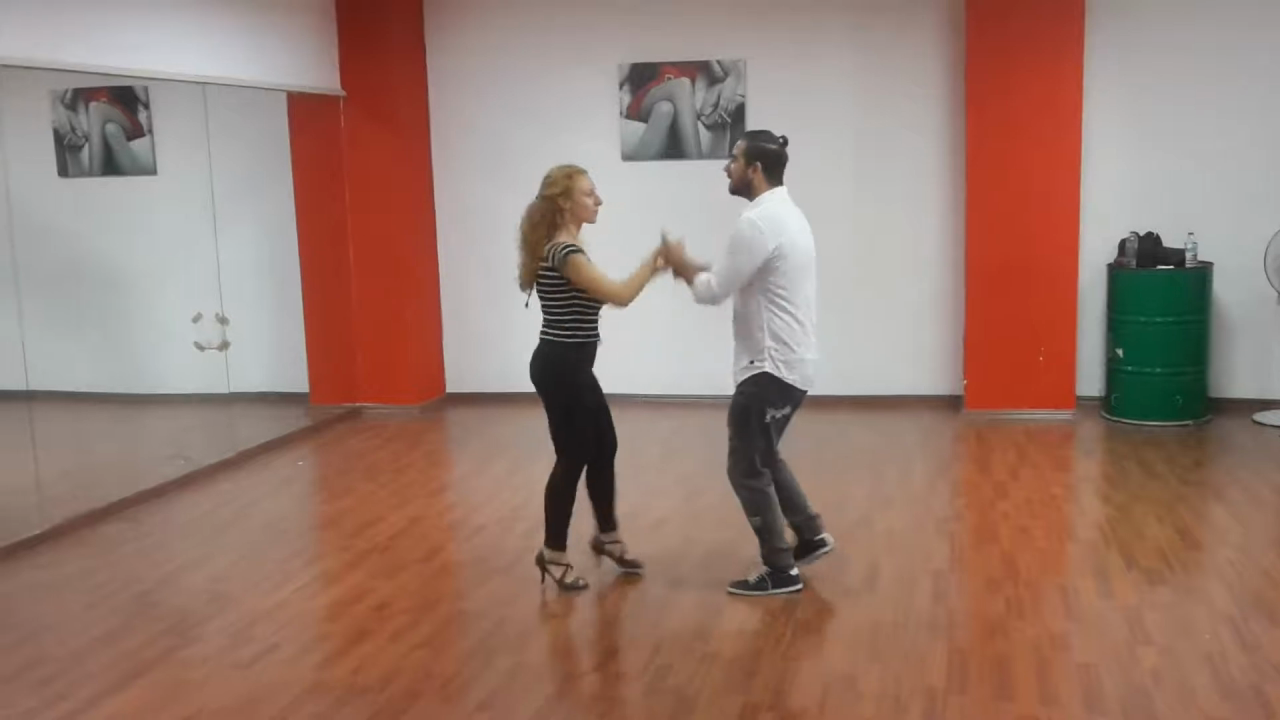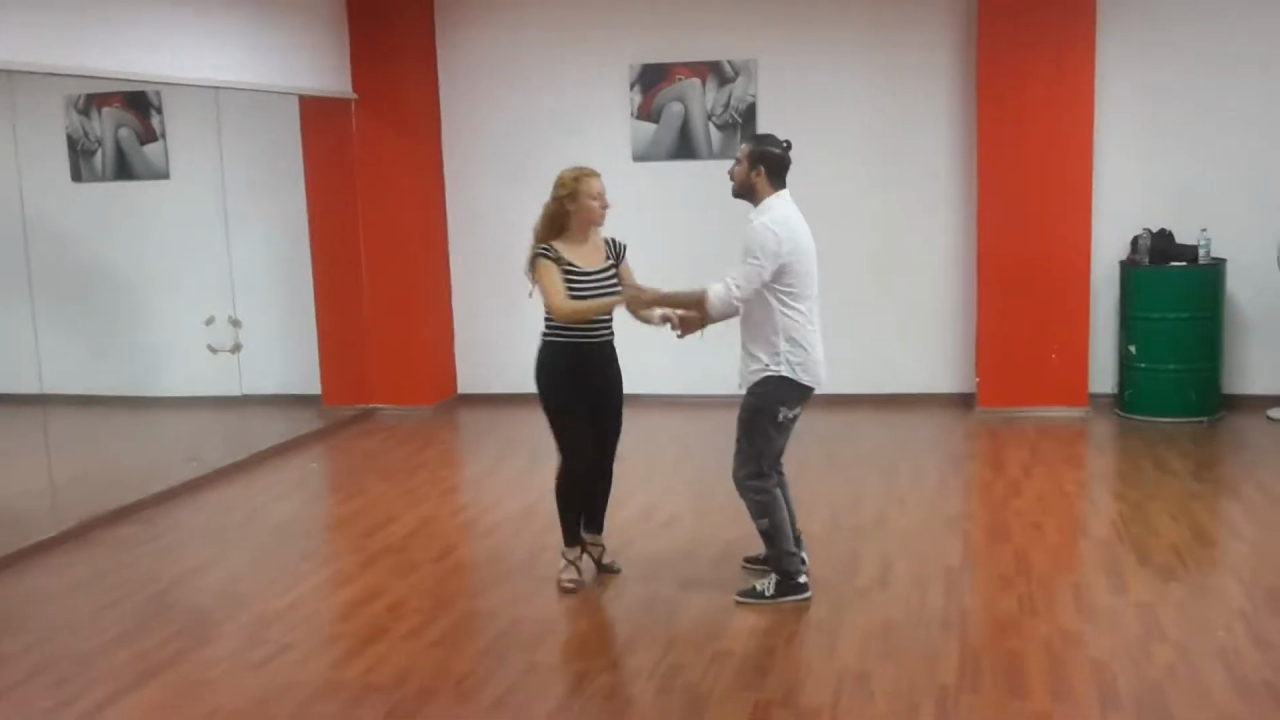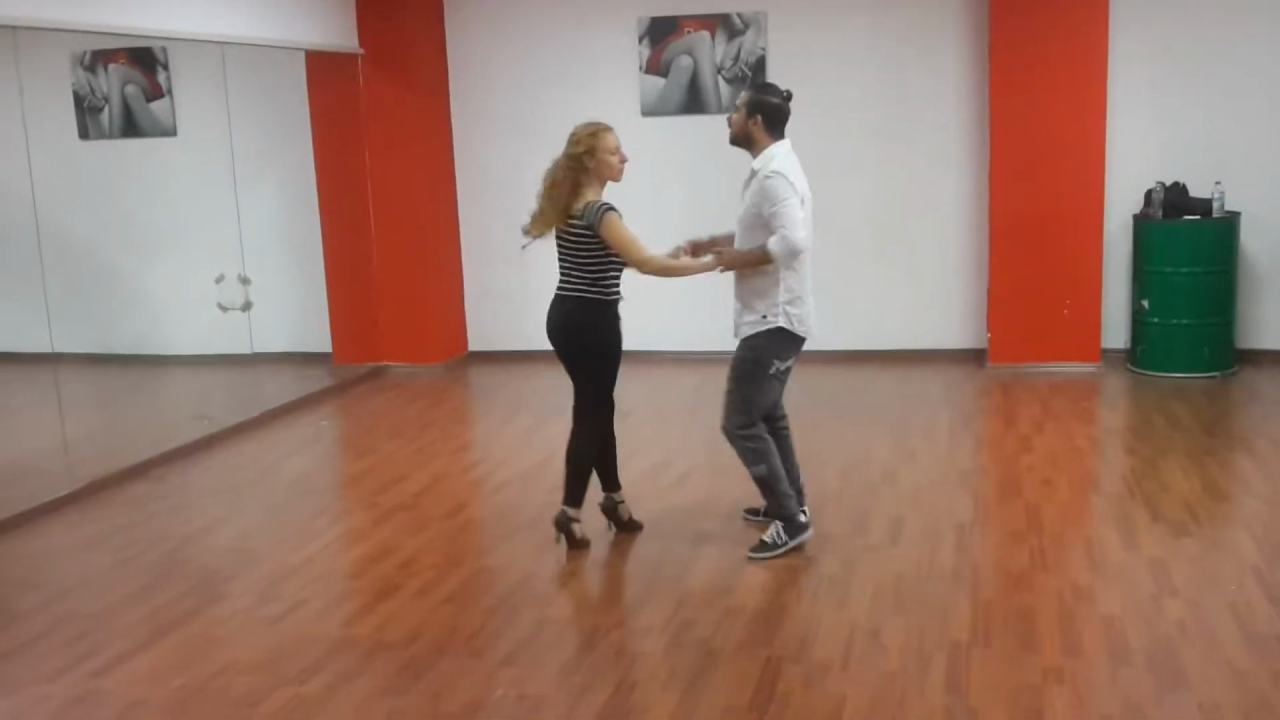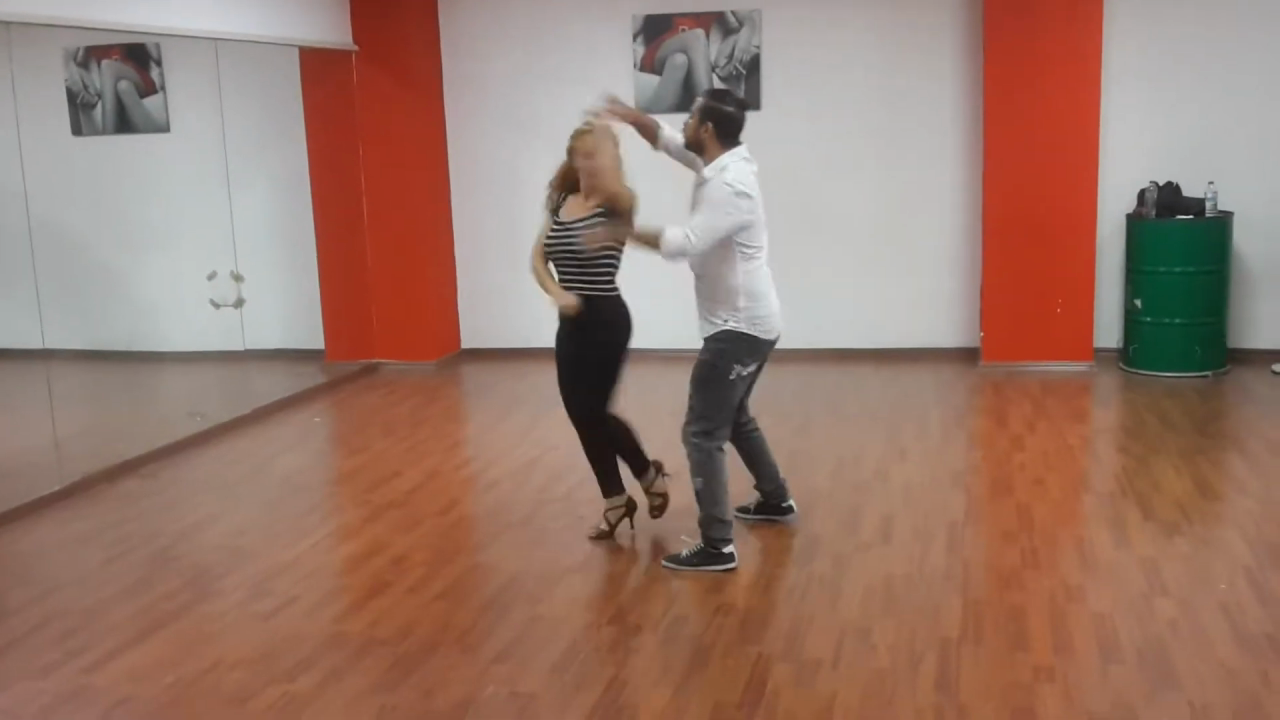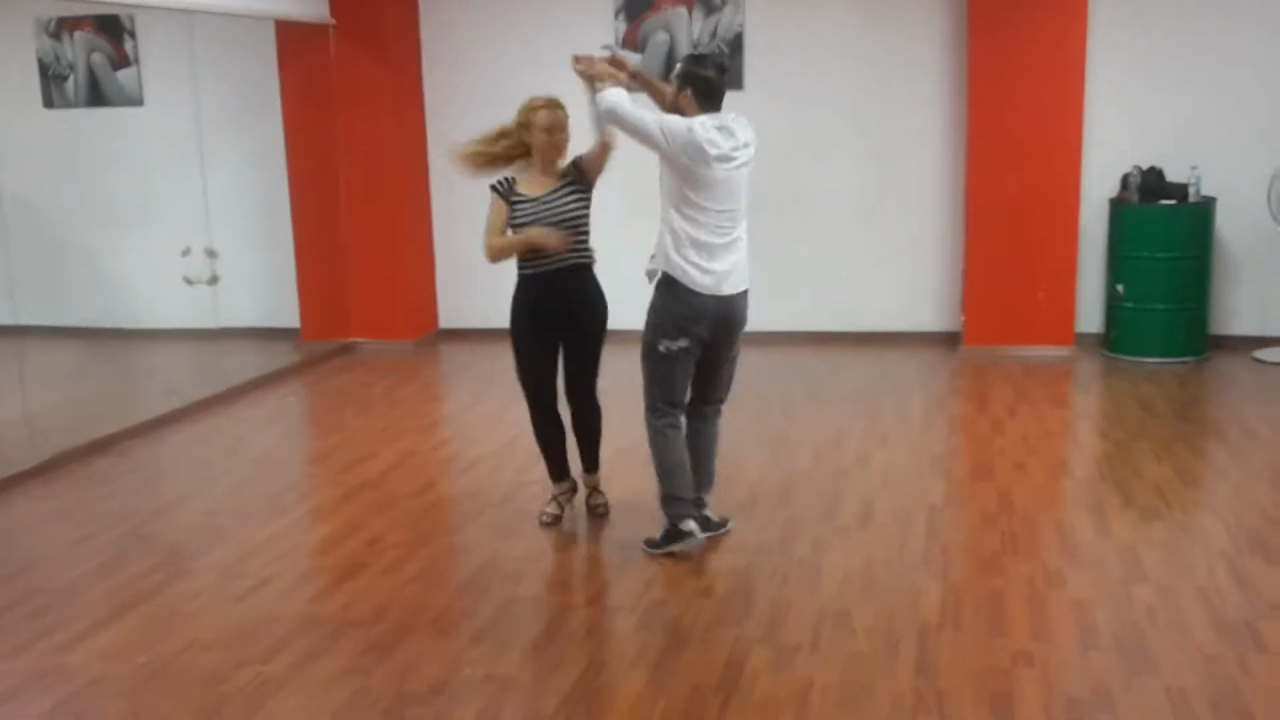
dt=0.5s
person 1, frame 1
left shoulder: (757, 222)
right shoulder: (788, 215)
left elbow: (713, 291)
left wrist: (683, 266)
right wrist: (696, 266)
left hip: (771, 367)
right hip: (794, 363)
left knee: (747, 470)
right knee: (763, 457)
left ankle: (780, 571)
right ankle: (809, 534)
person 1, frame 2
left shoulder: (769, 226)
right shoulder: (782, 217)
left elbow: (728, 296)
left wrist: (658, 298)
right wrist: (700, 316)
left hip: (783, 370)
right hip: (790, 365)
left knee: (754, 473)
right knee: (767, 464)
left ankle: (791, 577)
right ankle: (785, 549)
person 1, frame 3
left shoulder: (774, 174)
right shoulder: (773, 168)
left elbow: (792, 241)
left wrist: (736, 260)
right wrist: (713, 243)
left hip: (773, 321)
right hip: (771, 316)
left knee: (741, 423)
right knee: (767, 416)
left ankle: (791, 521)
right ankle: (789, 502)
person 1, frame 4
left shoulder: (729, 185)
right shoulder: (725, 161)
left elbow: (685, 244)
right elbow: (668, 138)
left wrist: (624, 233)
right wrist: (628, 115)
left hip: (741, 327)
right hip: (747, 321)
left knee: (703, 433)
right knee: (735, 416)
left ankle: (718, 545)
right ankle: (776, 497)
person 1, frame 5
left shoulder: (685, 138)
right shoulder: (741, 133)
left elbow: (614, 108)
right elbow: (685, 114)
left wrist: (603, 76)
right wrist: (637, 75)
left hip: (682, 293)
right hip: (732, 296)
left knee: (664, 410)
right knee: (708, 405)
left ankle: (681, 520)
right ankle: (698, 509)
person 2, frame 1
left shoulder: (570, 249)
right shoulder: (564, 252)
left elbow: (605, 293)
right elbow: (619, 295)
left wrist: (648, 268)
right wrist: (650, 264)
left hip: (575, 363)
right hip: (561, 366)
left knee: (604, 449)
right knee: (573, 457)
left ankle: (607, 536)
right ankle: (553, 554)
person 2, frame 2
left shoulder: (612, 249)
right shoulder: (547, 253)
left elbow: (638, 302)
right elbow: (557, 309)
left wrist: (665, 318)
right wrist: (606, 304)
left hip: (601, 362)
right hip: (559, 365)
left knee: (602, 456)
right knee: (575, 459)
left ankle: (593, 538)
right ankle: (572, 551)
person 2, frame 3
left shoulder: (574, 207)
right shoulder: (598, 211)
right elbow: (643, 263)
left wrist: (669, 256)
right wrist: (702, 265)
left hip: (568, 317)
right hip: (591, 322)
left knee: (597, 410)
right knee: (592, 415)
left ankle: (613, 499)
right ankle: (570, 511)
person 2, frame 4
left shoulder: (616, 205)
right shoulder: (559, 206)
left elbow: (619, 192)
right elbow: (538, 258)
left wrist: (603, 136)
right wrist: (557, 291)
left hip: (602, 321)
right hip: (575, 322)
left knee: (588, 413)
right knee: (586, 413)
left ankle: (649, 474)
right ankle: (621, 495)
person 2, frame 5
left shoulder: (580, 174)
right shoulder: (507, 187)
left elbow: (607, 140)
right elbow: (492, 250)
right wrist: (529, 236)
left hip: (582, 295)
right hip: (533, 300)
left knee: (582, 395)
right knee: (540, 400)
left ankle: (592, 480)
right ankle: (561, 485)
